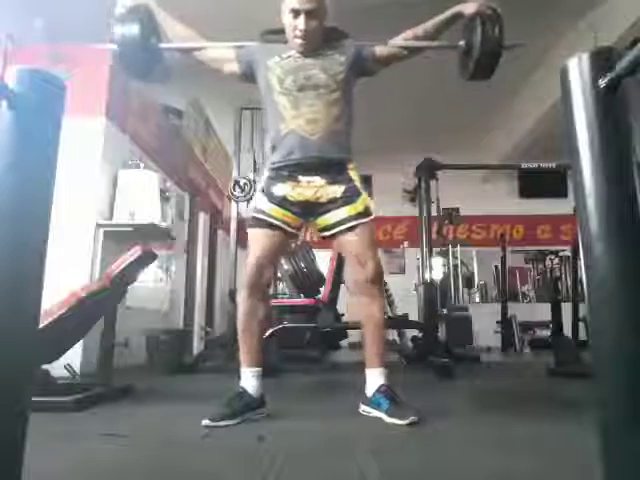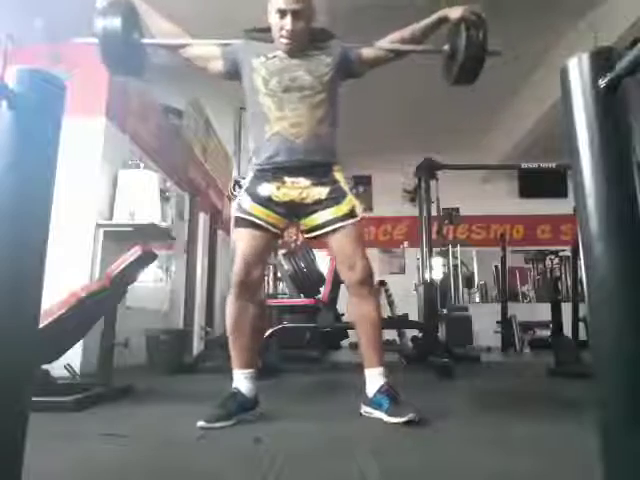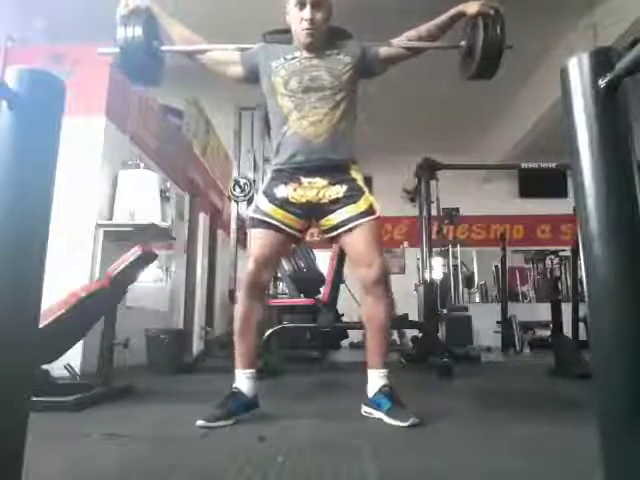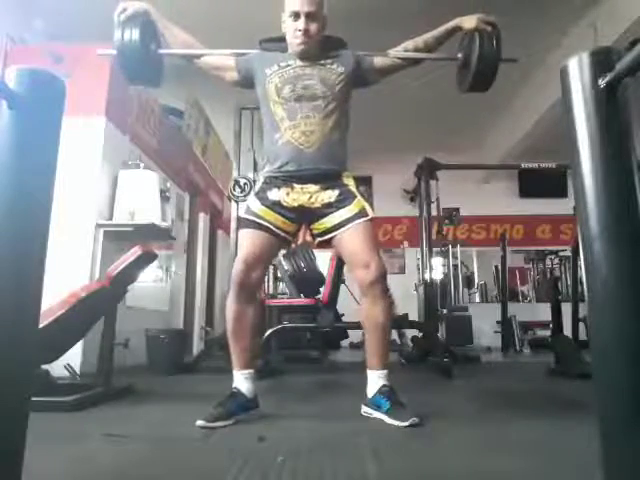
dt=0.7s
person 1, frame 1
left shoulder: (347, 54)
right shoulder: (262, 57)
left elbow: (405, 42)
right elbow: (204, 50)
left hip: (337, 180)
right hip: (281, 180)
left knee: (367, 278)
right knee: (254, 279)
left ankle: (377, 390)
right ankle: (249, 390)
person 1, frame 2
left shoulder: (334, 55)
right shoulder: (246, 54)
left elbow: (390, 47)
right elbow: (186, 46)
left hip: (323, 180)
right hip: (267, 180)
left knee: (359, 277)
right knee: (243, 279)
left ankle: (377, 390)
right ankle: (243, 390)
person 1, frame 3
left shoulder: (352, 54)
right shoulder: (265, 57)
left elbow: (408, 44)
right elbow: (203, 52)
left hip: (340, 179)
right hip: (286, 180)
left knee: (375, 275)
right knee: (252, 278)
left ankle: (378, 391)
right ankle: (243, 390)
person 1, frame 4
left shoulder: (346, 63)
right shoulder: (260, 64)
left elbow: (404, 54)
right elbow: (198, 54)
left hip: (332, 185)
right hip: (277, 186)
left knee: (373, 276)
right knee: (243, 278)
left ankle: (378, 390)
right ankle: (242, 390)
